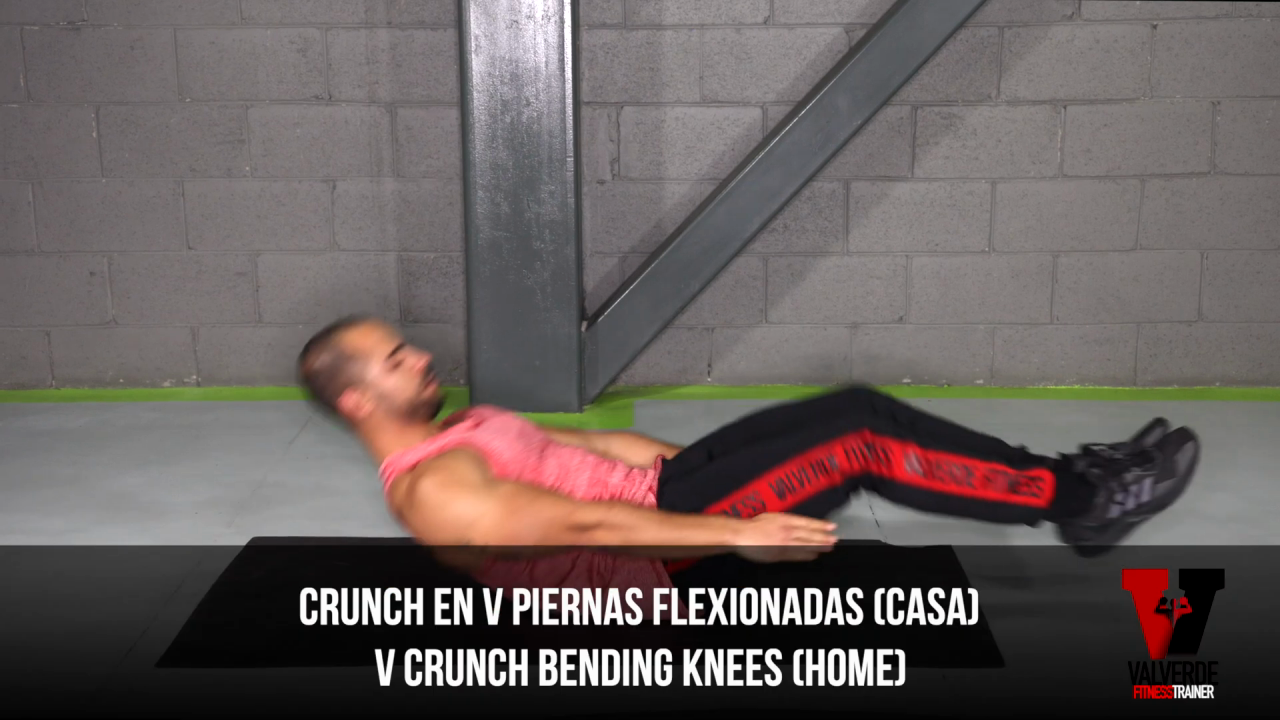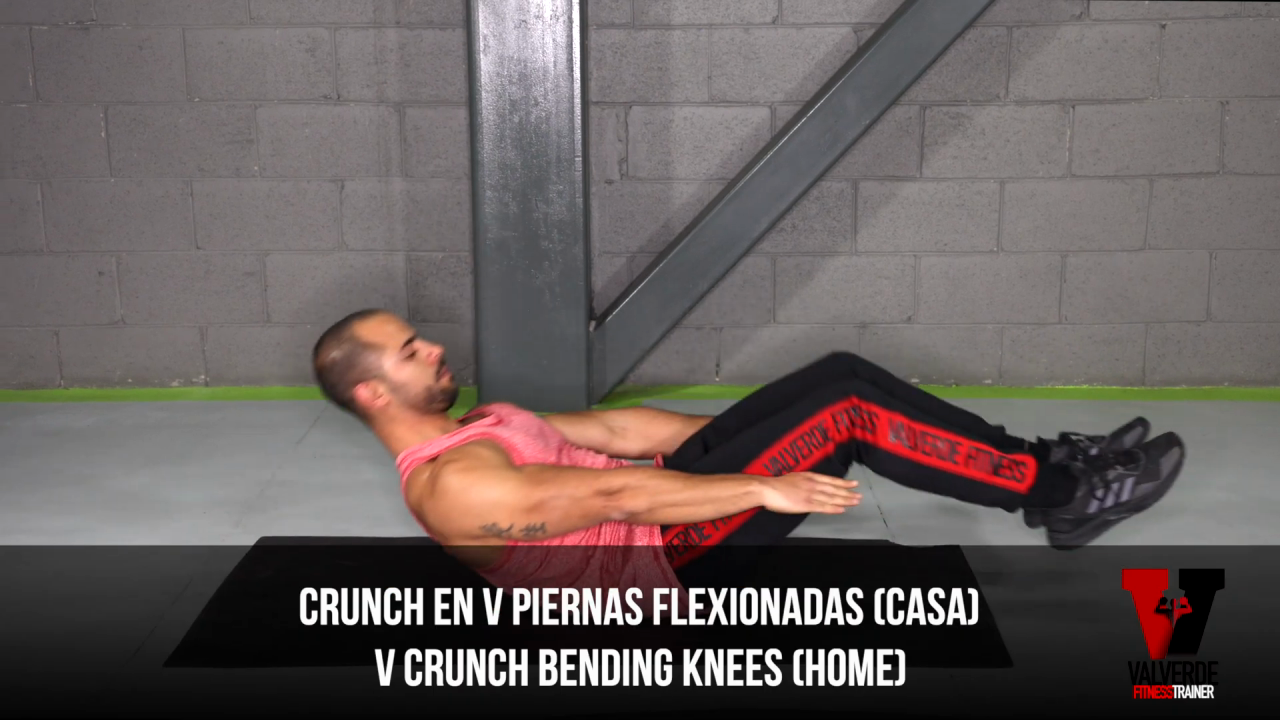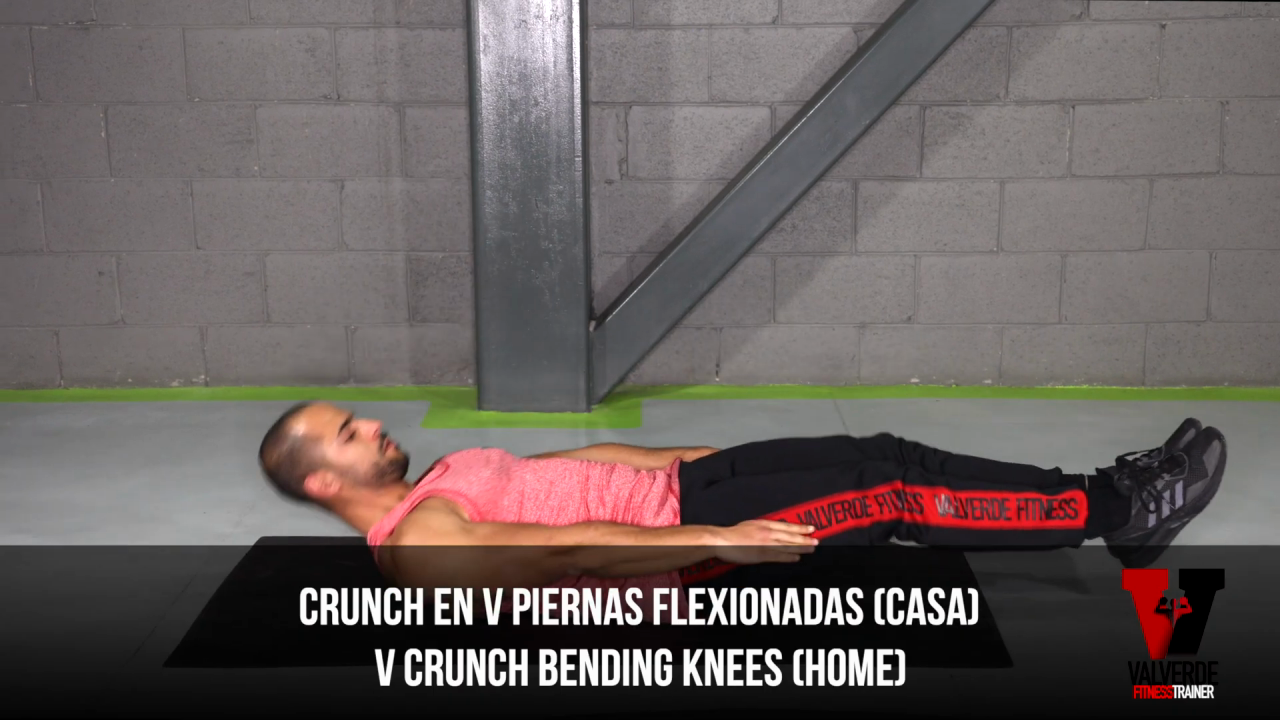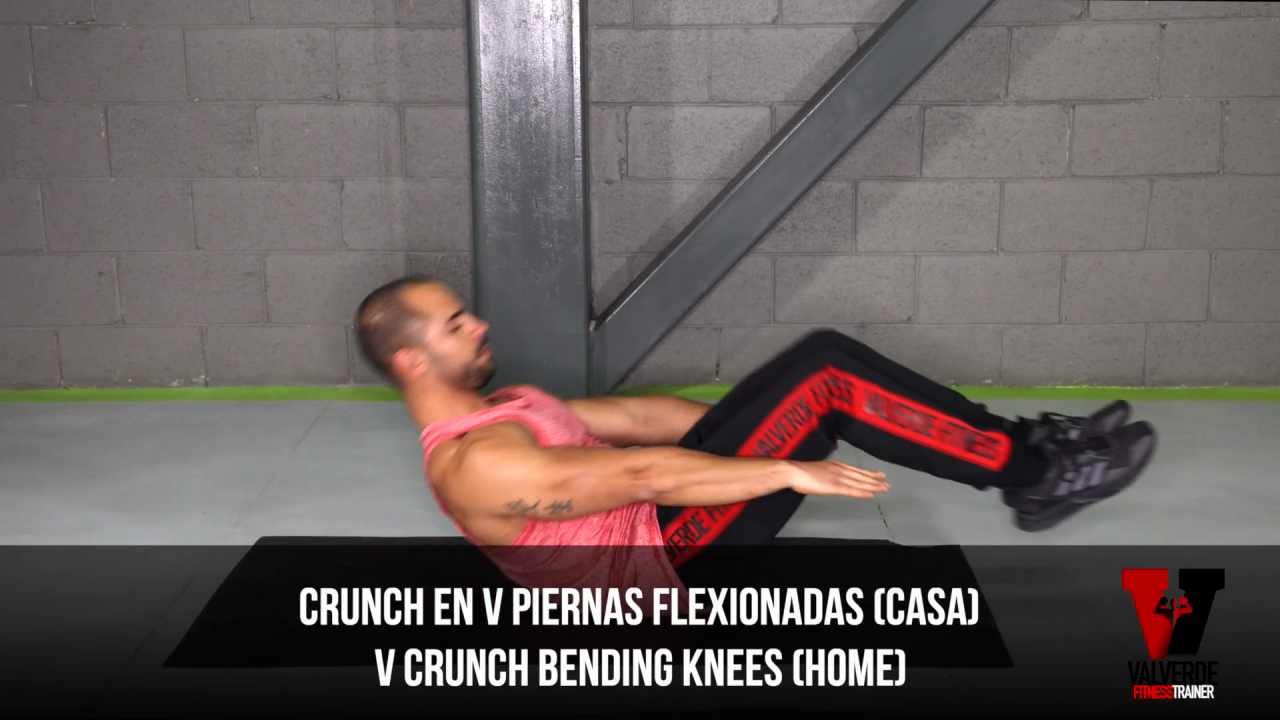
dt=1s
person 1, frame 1
left shoulder: (458, 433)
right shoulder: (432, 494)
left elbow: (590, 446)
right elbow: (584, 526)
left wrist: (701, 465)
right wrist: (735, 535)
left hip: (662, 490)
right hip: (662, 562)
left knee: (854, 409)
right knee: (860, 440)
left ankle: (1072, 481)
right ankle: (1077, 502)
person 1, frame 2
left shoulder: (470, 431)
right shoulder: (452, 488)
left elbow: (611, 430)
right elbow: (609, 499)
left wrist: (753, 434)
right wrist: (761, 488)
left hip: (658, 507)
right hip: (665, 556)
left knee: (839, 379)
right knee: (847, 416)
left ankle: (1043, 466)
right ankle: (1060, 495)
person 1, frame 3
left shoulder: (440, 485)
right shoulder: (417, 543)
left elbow: (571, 462)
right elbow: (568, 550)
left wrist: (679, 459)
right wrist: (718, 540)
left hip: (675, 484)
right hip: (677, 537)
left knee: (881, 456)
right knee: (890, 499)
left ankle: (1104, 498)
right ankle: (1115, 516)
person 1, frame 4
left shoulder: (492, 410)
right shoulder: (476, 466)
left elbow: (633, 416)
right elbow: (637, 476)
left wrist: (782, 432)
right wrist: (789, 472)
left hip: (661, 516)
right hip: (671, 555)
left knee: (820, 358)
right knee: (825, 380)
left ankle: (1022, 451)
right ankle: (1029, 472)
